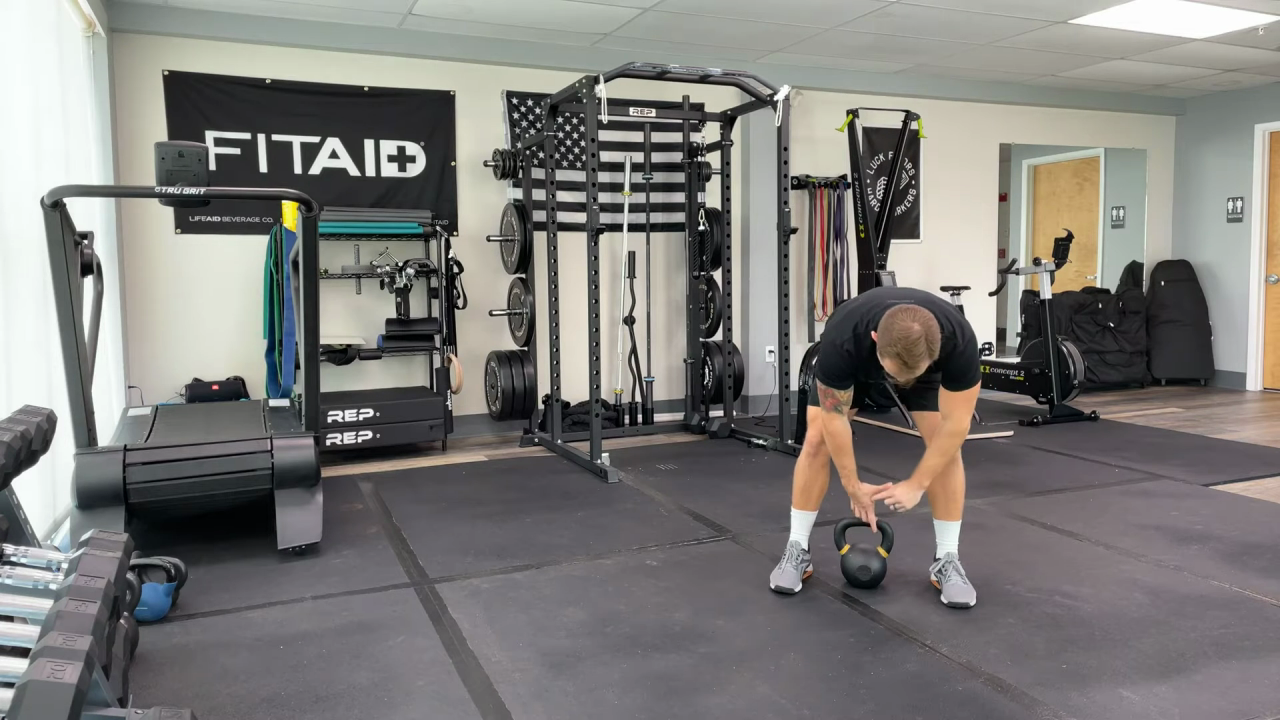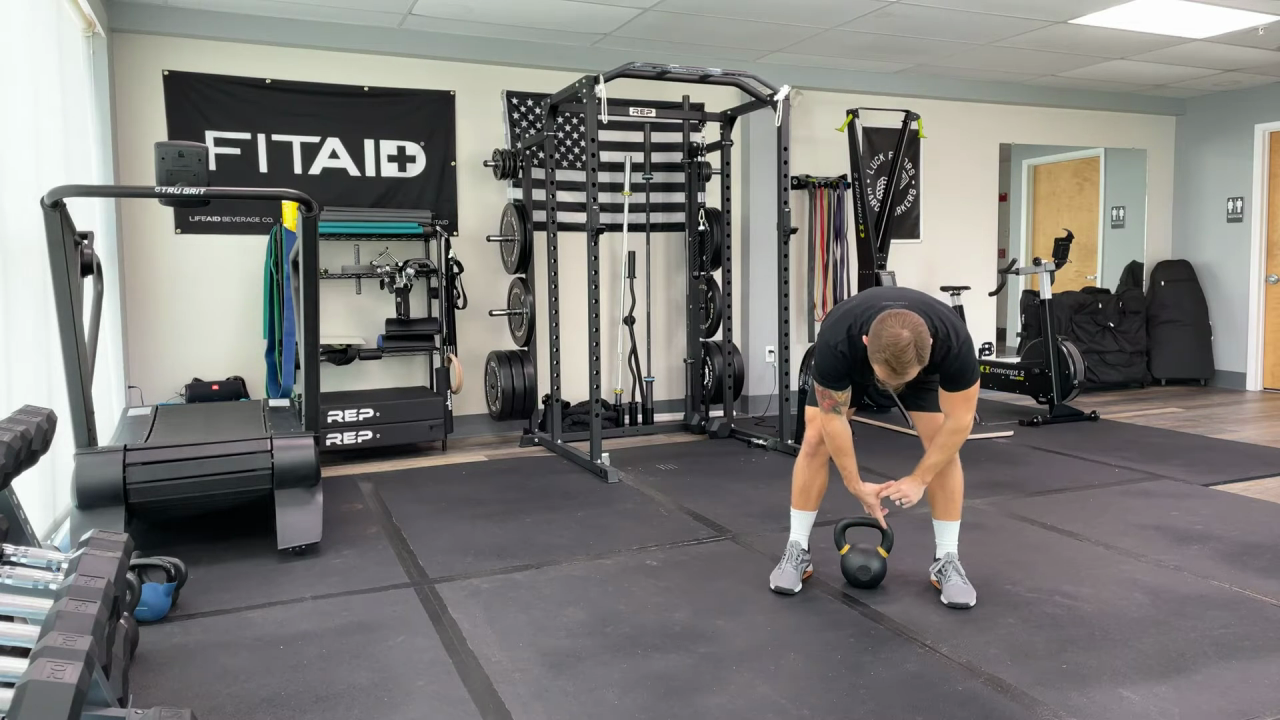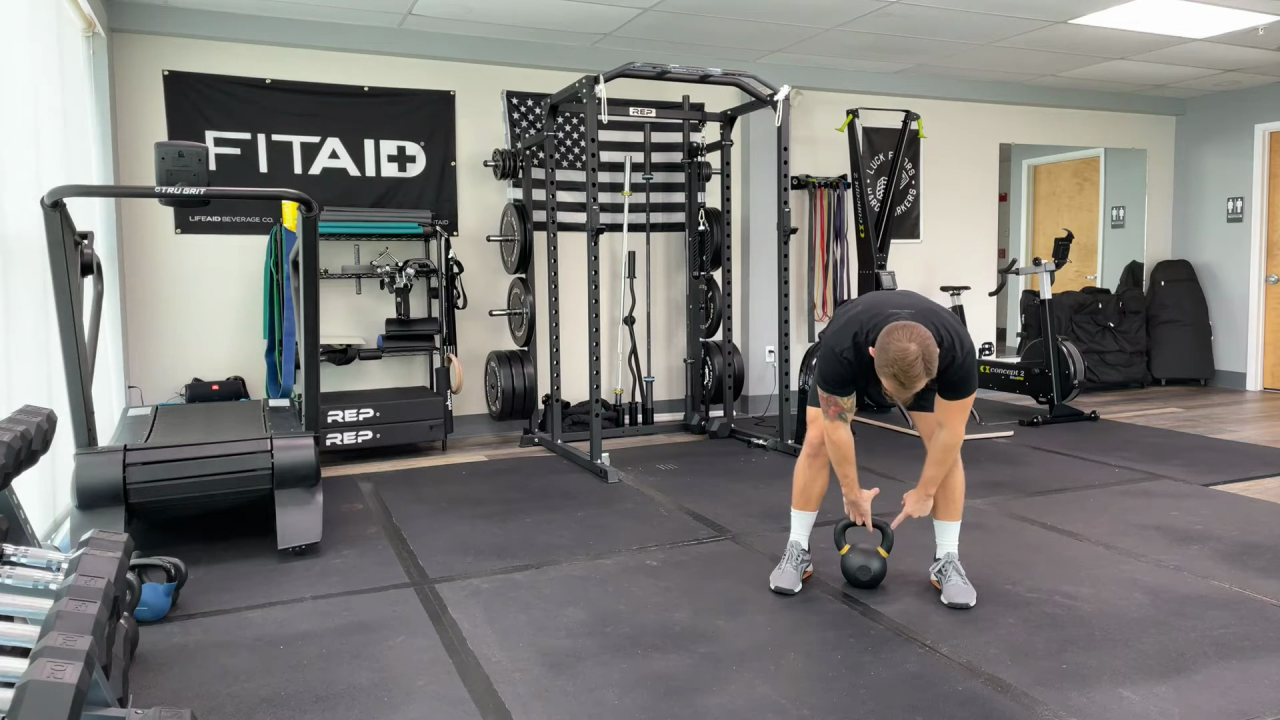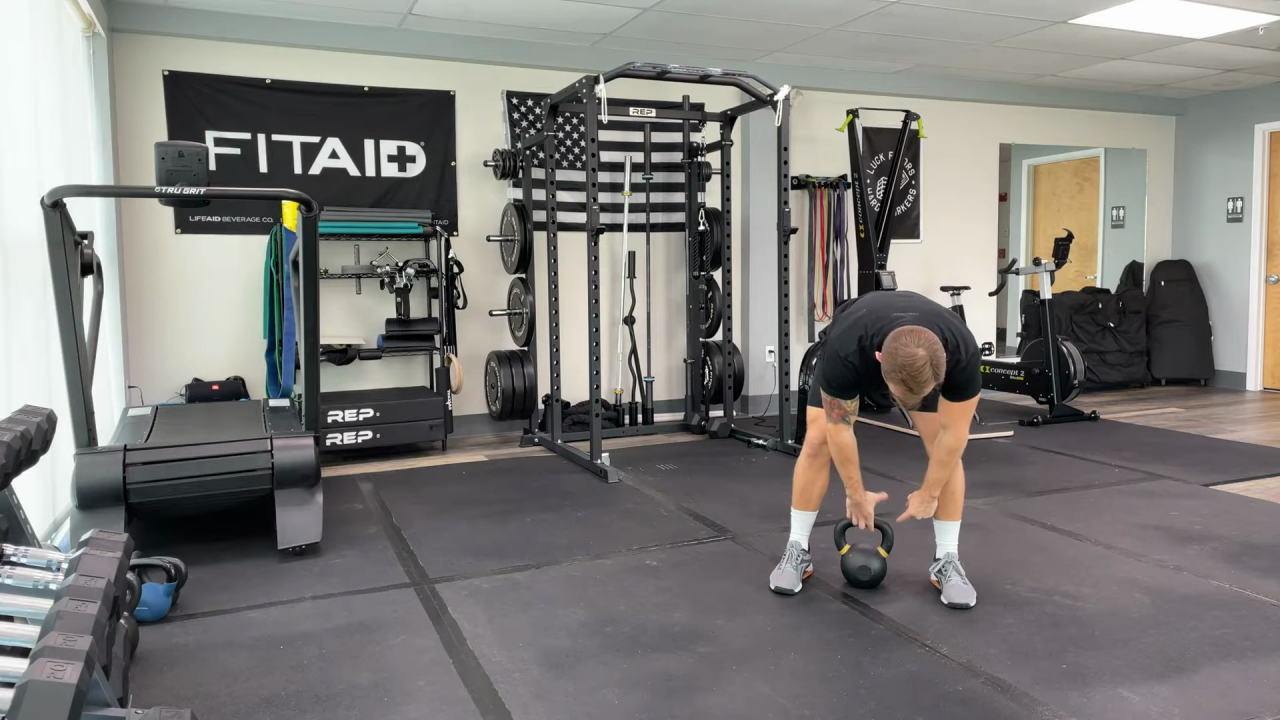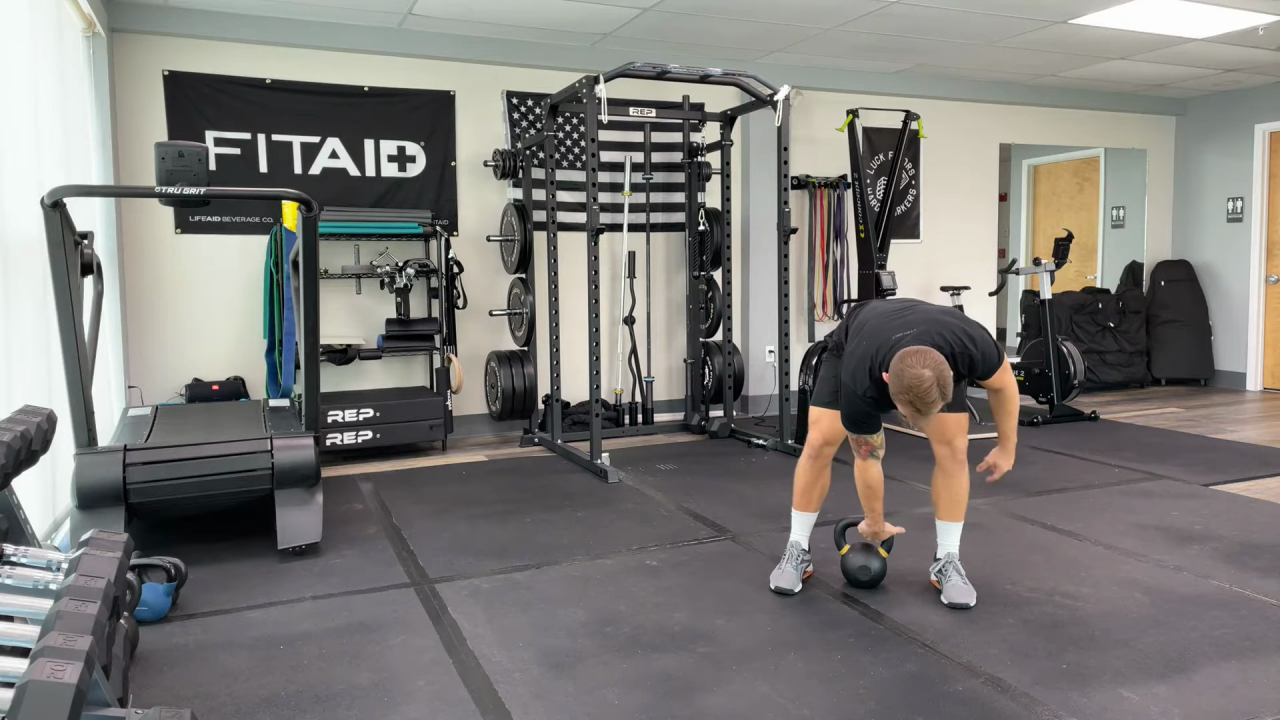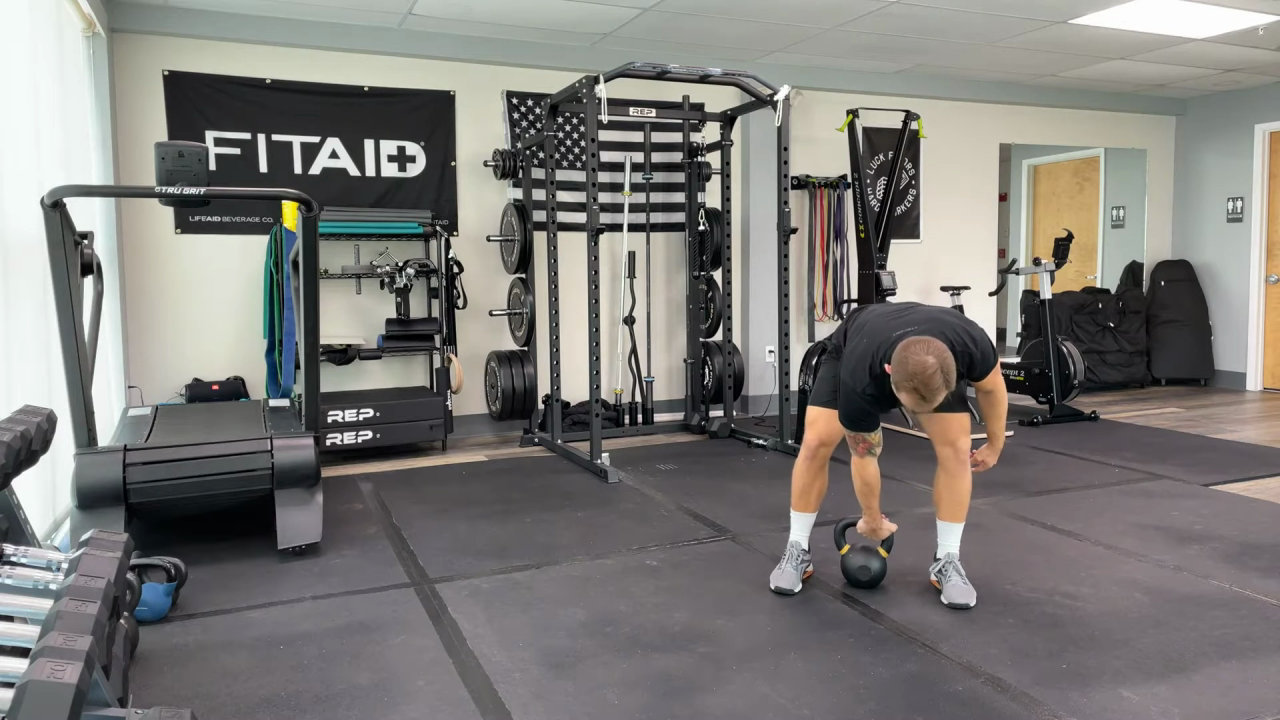
dt=0.5s
person 1, frame 1
left shoulder: (958, 339)
right shoulder: (841, 340)
left elbow: (956, 422)
right elbow: (834, 417)
left wrist: (916, 485)
right wrist: (852, 485)
left hip: (928, 363)
right hip: (854, 361)
left knee: (945, 445)
right knee: (817, 440)
left ankle: (947, 560)
right ankle: (797, 550)
person 1, frame 2
left shoulder: (953, 342)
right shoulder: (836, 341)
left elbow: (959, 419)
right elbow: (832, 418)
left wrist: (919, 479)
right wrist: (855, 485)
left hip: (921, 362)
right hip: (851, 361)
left knee: (942, 445)
right knee: (815, 440)
left ankle: (947, 560)
right ankle: (797, 550)
person 1, frame 3
left shoulder: (957, 351)
right shoulder: (840, 347)
left elbow: (949, 431)
right elbow: (837, 426)
left wrist: (924, 492)
right wrist: (852, 492)
left hip: (923, 362)
right hip: (853, 352)
left knee: (945, 446)
right knee: (818, 440)
left ankle: (947, 560)
right ankle: (797, 551)
person 1, frame 4
left shoulder: (961, 352)
right shoulder: (845, 350)
left elbow: (954, 432)
right elbow: (840, 428)
left wrist: (929, 494)
right wrist: (856, 494)
left hip: (927, 359)
right hip: (854, 346)
left knee: (944, 446)
right knee: (817, 441)
left ankle: (946, 560)
right ankle: (796, 551)
person 1, frame 5
left shoulder: (970, 346)
right shoulder: (860, 383)
left elbow: (1002, 384)
right elbow: (867, 459)
left wrist: (1007, 446)
right wrist: (874, 522)
right hip: (851, 345)
left knee: (953, 446)
right knee: (819, 442)
left ankle: (946, 560)
right ankle: (797, 551)
person 1, frame 6
left shoulder: (969, 345)
right shoulder: (860, 380)
left elbow: (991, 387)
right elbow: (864, 457)
left wrist: (995, 443)
right wrist: (872, 519)
right hip: (850, 350)
left knee: (956, 448)
right knee: (816, 442)
left ankle: (947, 561)
right ankle: (797, 551)
